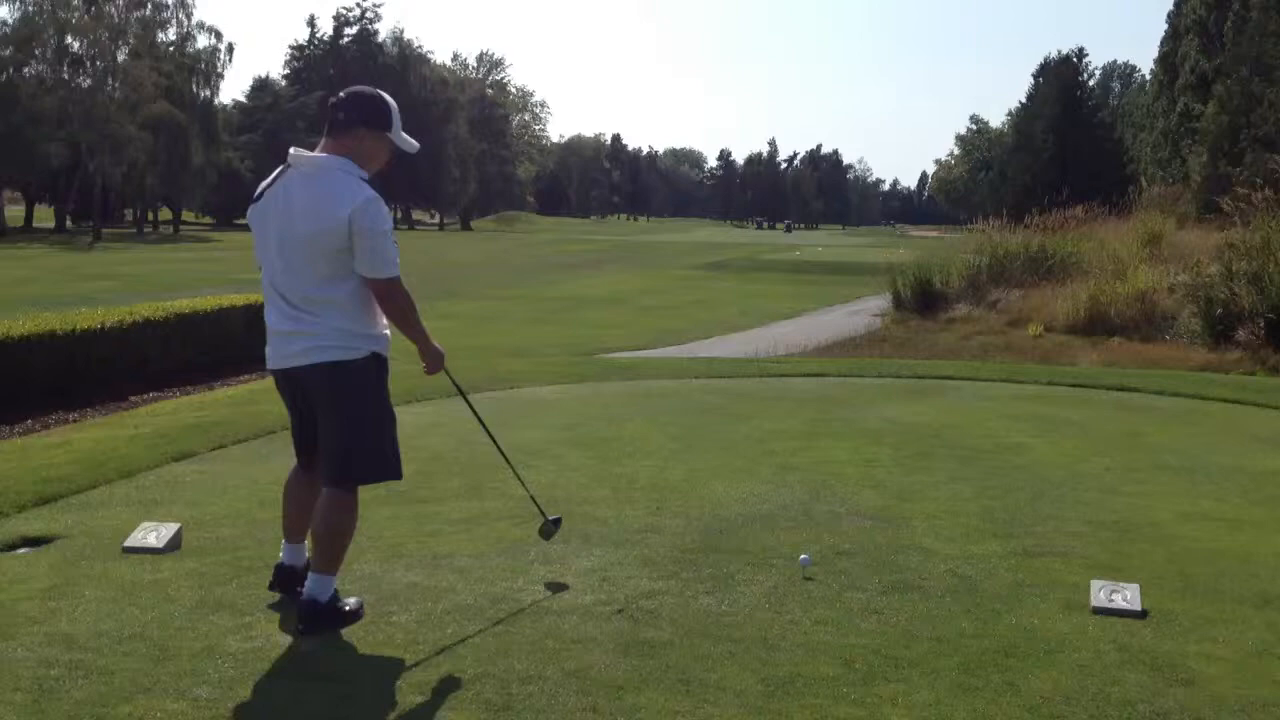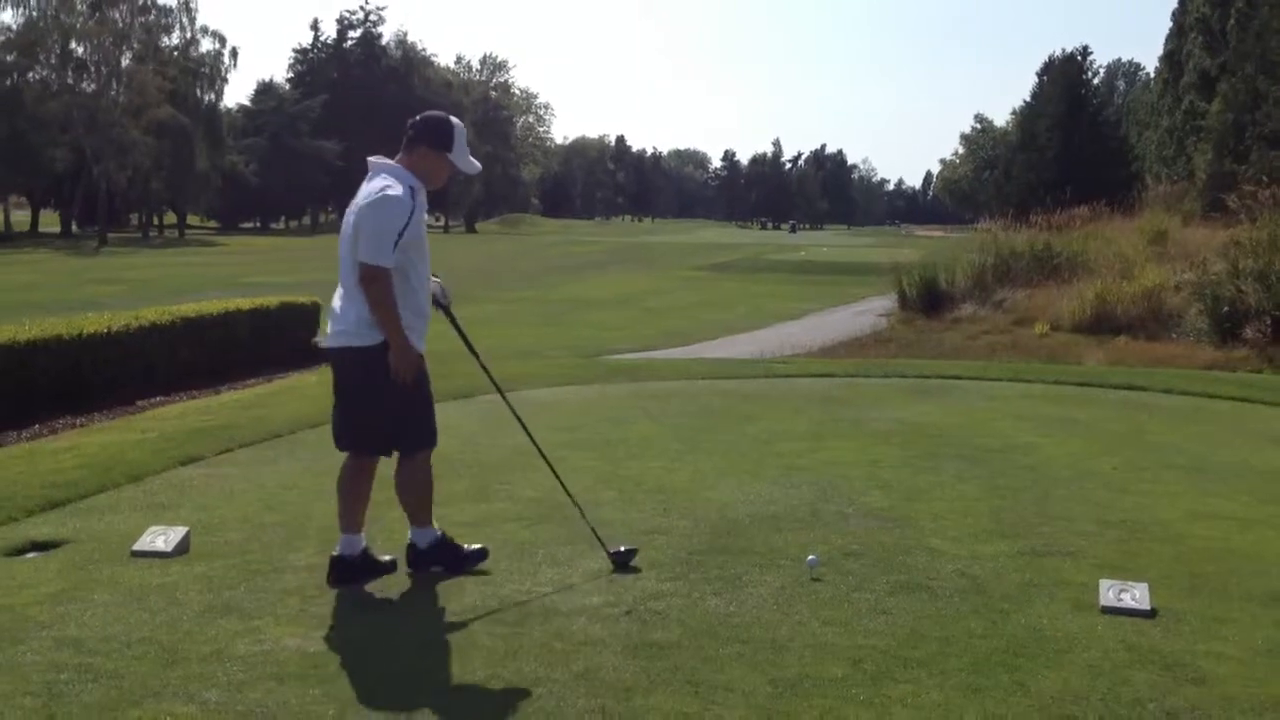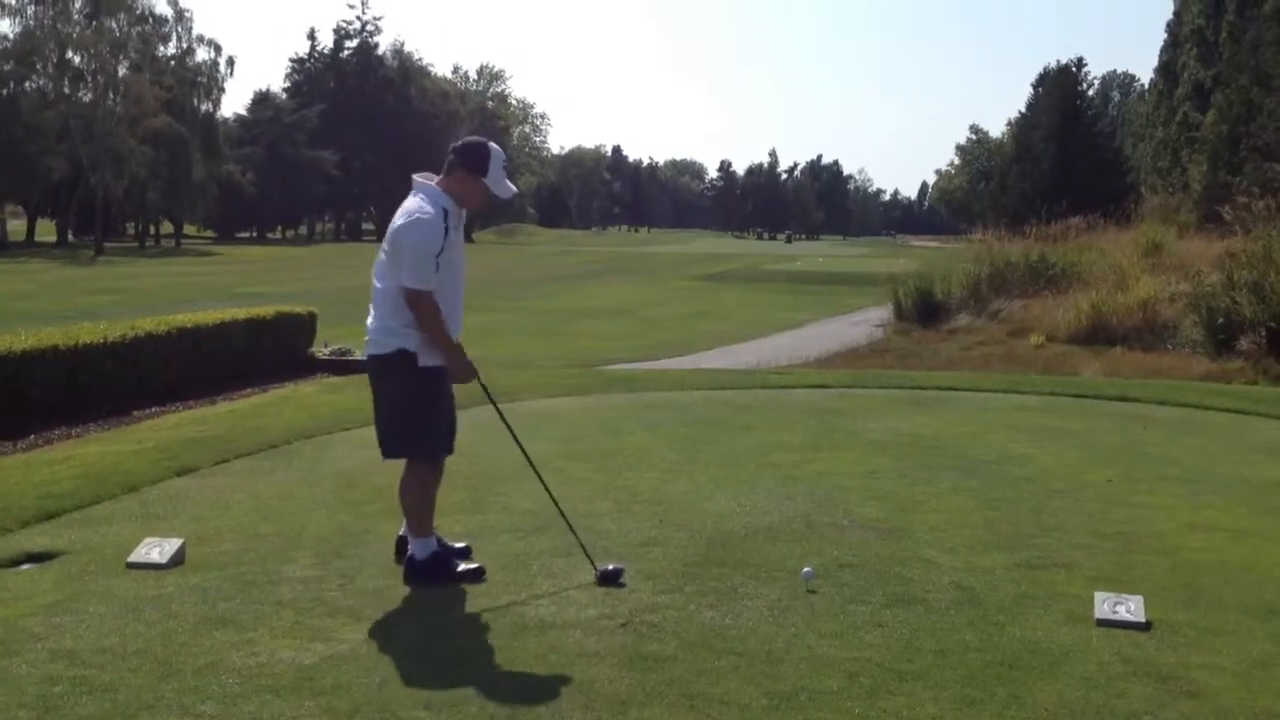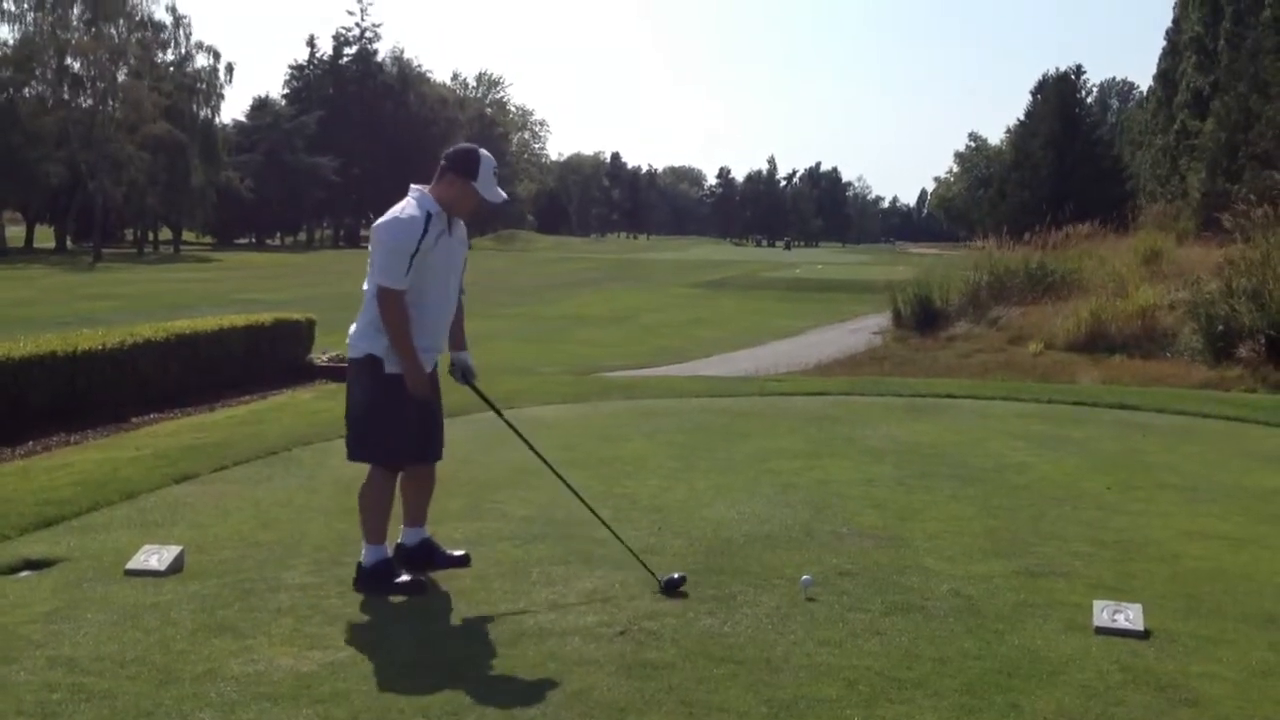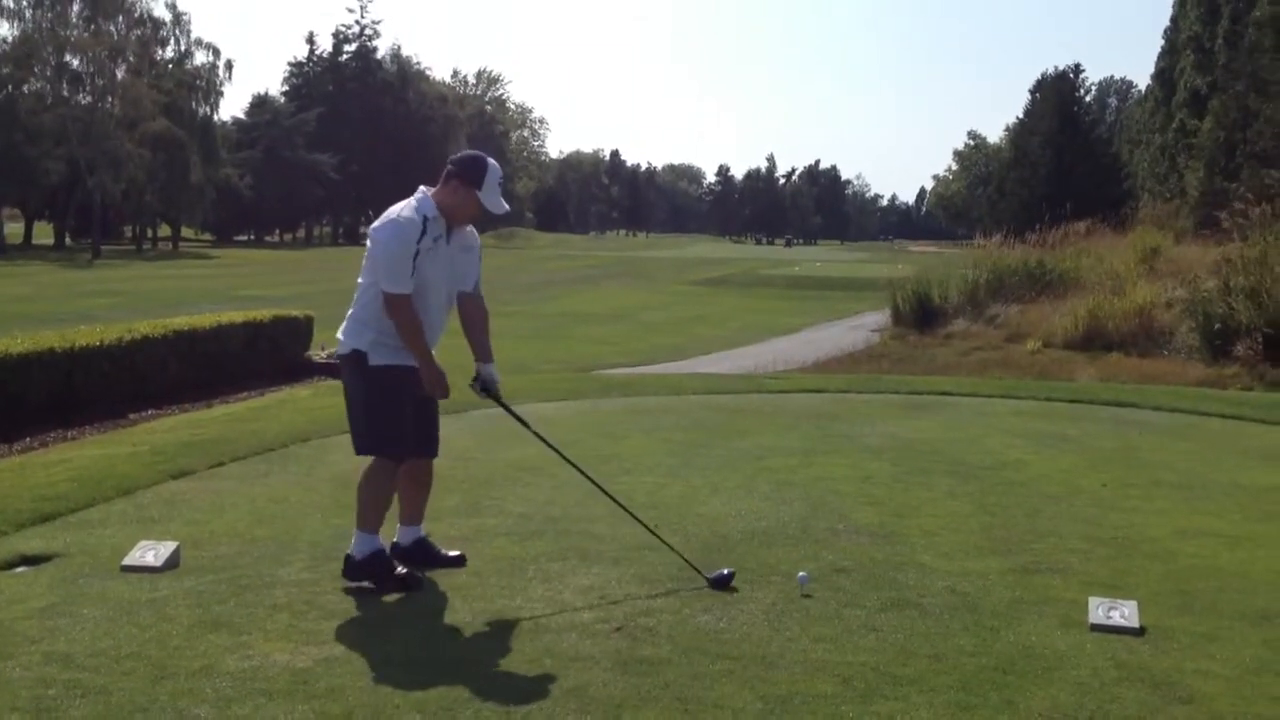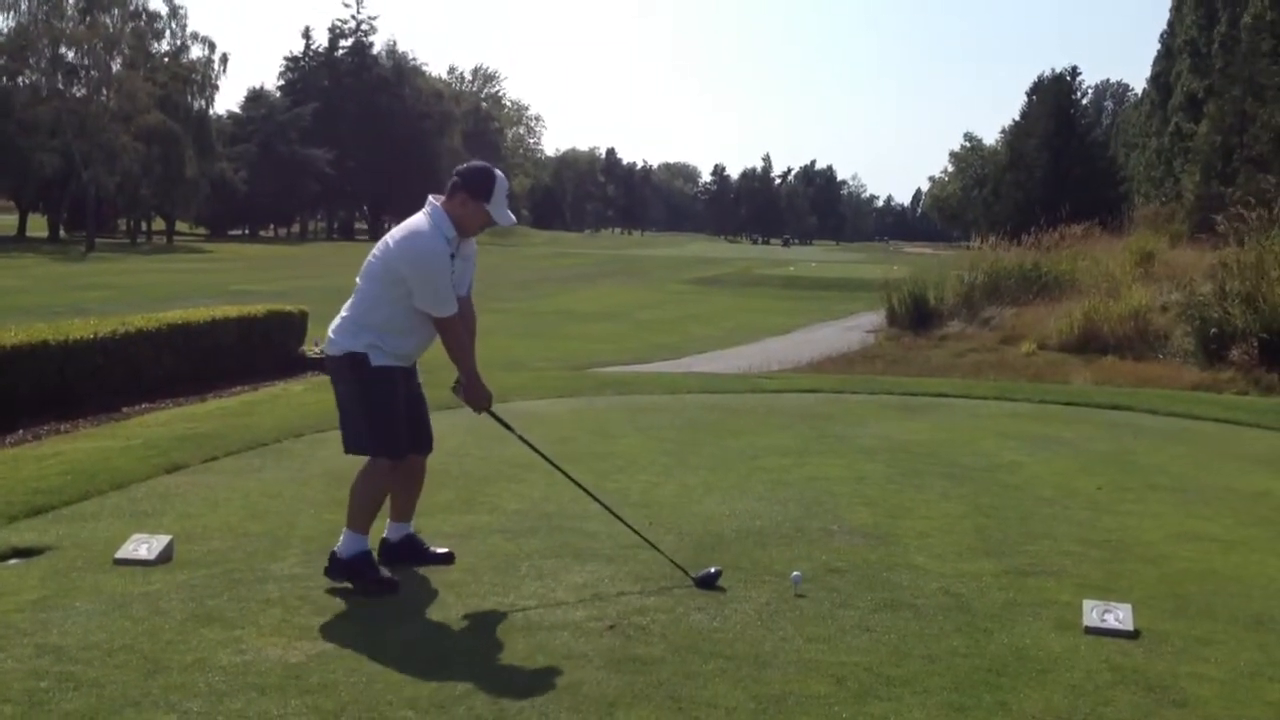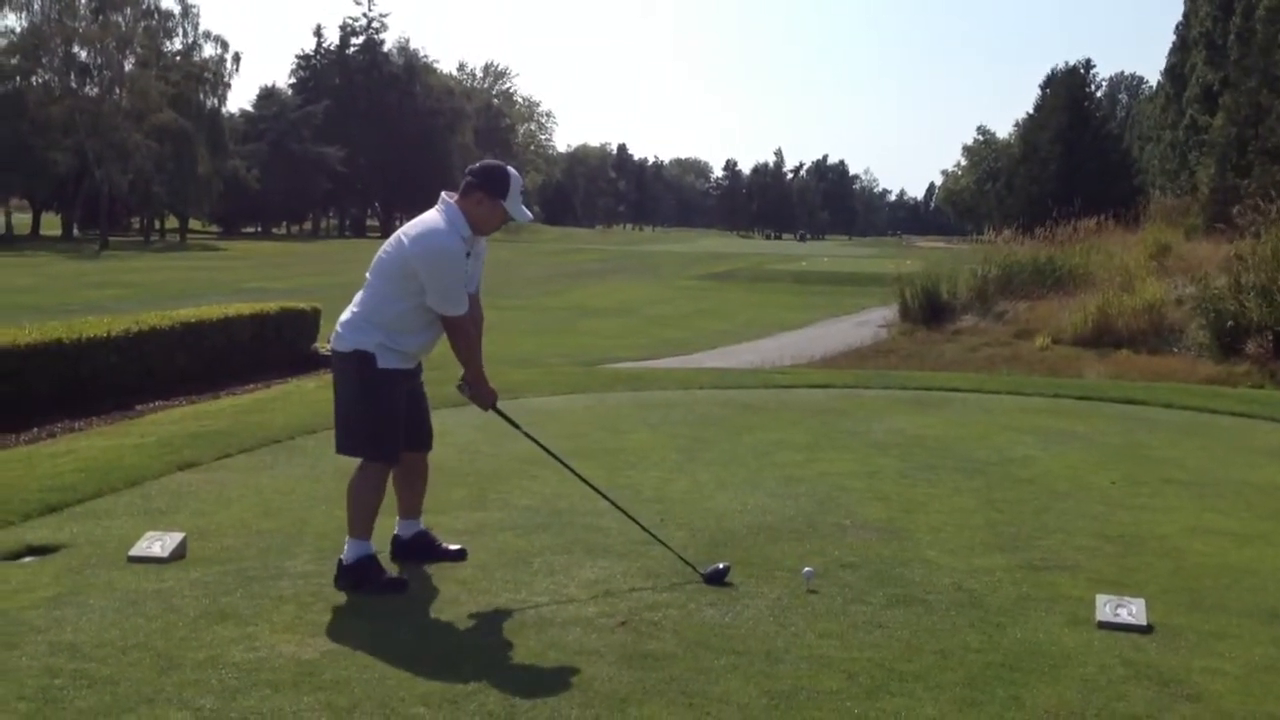
dt=0.7s
person 1, frame 1
left shoulder: (271, 187)
right shoulder: (360, 202)
right elbow: (386, 291)
right wrist: (425, 345)
left hip: (287, 354)
right hip: (346, 356)
left knee: (309, 462)
right knee: (342, 478)
left ankle: (291, 562)
right ankle: (317, 597)
person 1, frame 2
left shoulder: (388, 188)
right shoulder: (394, 199)
right elbow: (373, 277)
left wrist: (424, 285)
right wrist: (401, 344)
left hip: (353, 341)
right hip: (379, 346)
left knee: (363, 450)
right knee: (415, 446)
left ankle: (349, 554)
right ankle: (425, 545)
person 1, frame 3
left shoulder: (447, 211)
right shoulder: (423, 221)
right elbow: (417, 300)
left wrist: (449, 353)
right wrist: (455, 355)
left hip: (426, 352)
right hip: (405, 353)
left knee: (434, 452)
right knee: (422, 455)
left ankle: (416, 537)
right ankle: (422, 557)
person 1, frame 4
left shoulder: (455, 227)
right shoulder: (404, 224)
right elbow: (389, 300)
left wrist: (459, 351)
right wrist: (409, 366)
left hip: (422, 362)
right hip: (385, 363)
left knee: (423, 459)
right knee: (387, 464)
left ankle: (414, 543)
right ankle: (373, 563)
person 1, frame 5
left shoulder: (465, 237)
right shoulder: (401, 226)
left elbow: (471, 302)
right elbow: (398, 305)
left wrist: (485, 364)
right wrist: (431, 366)
left hip: (412, 358)
right hip: (373, 353)
left knee: (421, 454)
right knee: (389, 455)
left ankle: (410, 541)
right ankle: (365, 553)
person 1, frame 6
left shoulder: (459, 240)
right shoulder: (425, 244)
left elbow: (464, 310)
right elbow: (447, 325)
left wrist: (468, 377)
right wrist: (473, 381)
left hip: (394, 356)
right hip: (361, 354)
left knee: (416, 449)
right knee: (387, 454)
left ankle: (398, 539)
right ankle: (350, 554)
person 1, frame 7
left shoulder: (468, 236)
right shoulder: (441, 243)
left elbow: (472, 309)
right elbow: (456, 324)
left wrist: (474, 375)
right wrist: (479, 382)
left hip: (398, 354)
right hip: (367, 353)
left knee: (415, 447)
right knee: (379, 457)
left ankle: (410, 535)
right ankle: (355, 560)
